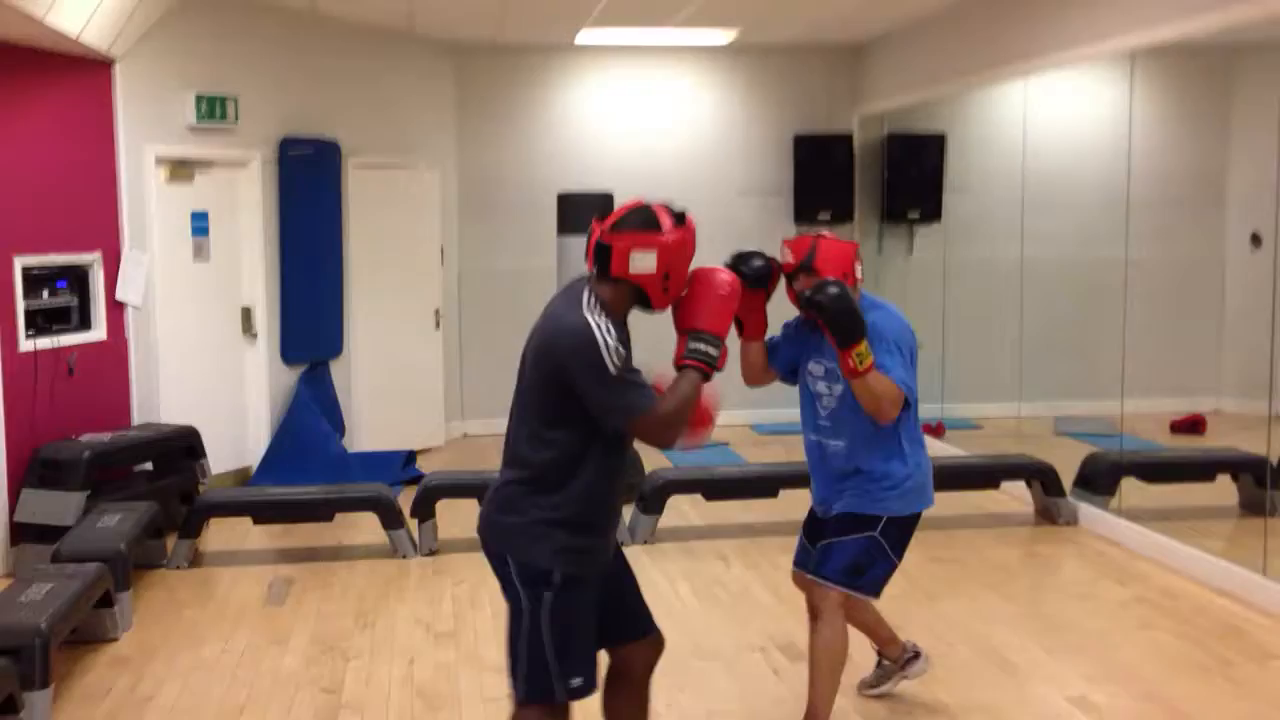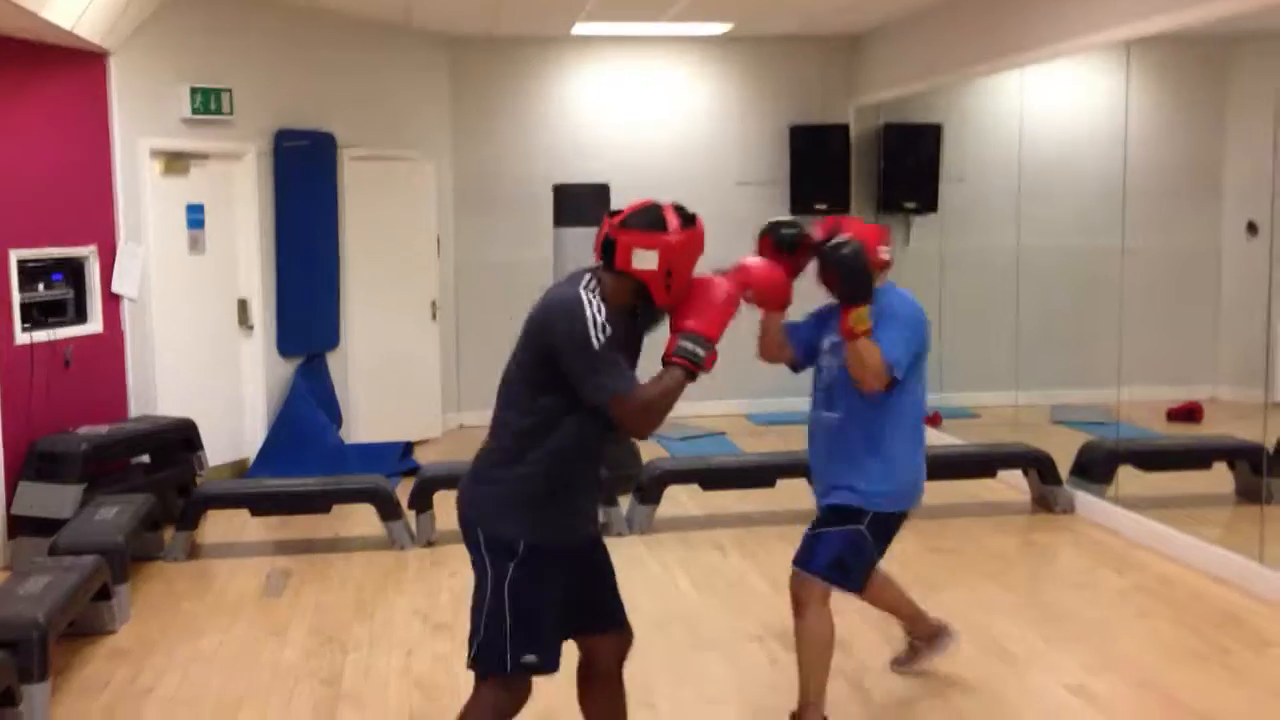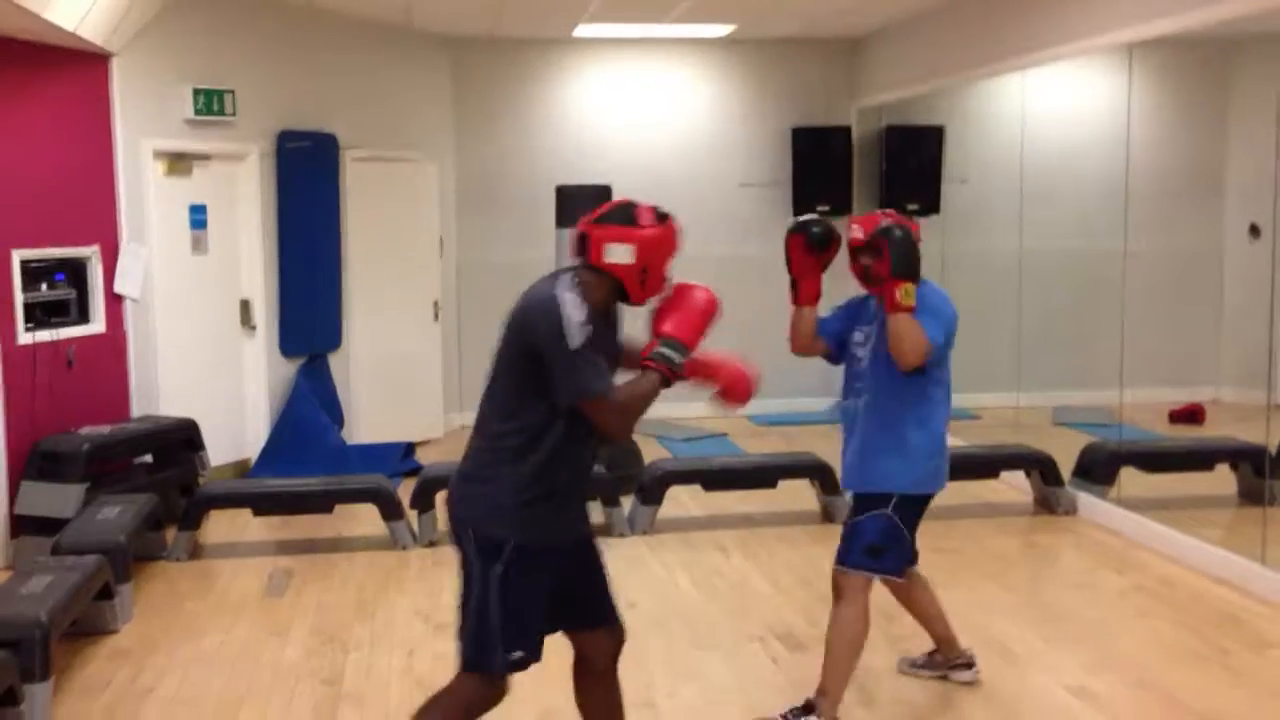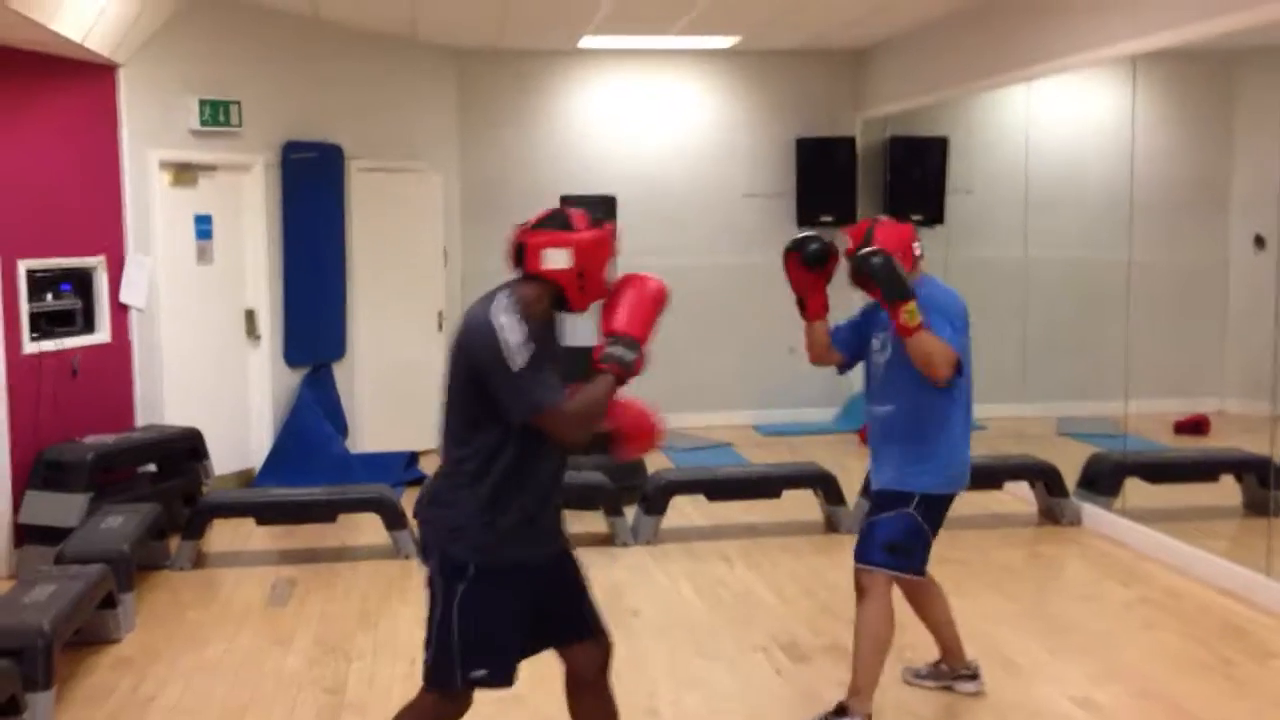
dt=0.2s
person 1, frame 1
left shoulder: (596, 305)
right shoulder: (582, 331)
right elbow: (660, 430)
left wrist: (658, 391)
right wrist: (701, 346)
left hip: (581, 533)
right hip: (541, 543)
left knee: (637, 651)
person 1, frame 2
left shoulder: (617, 297)
right shoulder: (579, 311)
left elbow: (670, 304)
right elbow: (637, 418)
left wrist: (740, 281)
right wrist: (692, 347)
left hip: (565, 514)
right hip: (516, 519)
left knee: (607, 646)
person 1, frame 3
left shoulder: (592, 304)
right shoulder: (555, 309)
left elbow: (612, 358)
right elbow: (613, 419)
left wrist: (700, 365)
right wrist: (670, 353)
left hip: (554, 514)
right hip: (505, 520)
left knee: (601, 644)
person 1, frame 4
left shoulder: (533, 315)
right shoulder: (495, 330)
right elbow: (570, 427)
left wrist: (611, 409)
right wrist: (622, 349)
left hip: (533, 533)
right hip: (473, 542)
left knee: (590, 656)
person 2, frame 1
left shoulder: (884, 326)
right shoulder: (808, 327)
left elbow: (885, 409)
right elbow: (756, 374)
left wrist: (850, 342)
right wrist: (750, 314)
left hip: (885, 490)
right hip: (838, 487)
left knee: (827, 598)
right knee: (810, 580)
right ankle: (898, 654)
person 2, frame 2
left shoulder: (901, 313)
right shoulder: (834, 315)
left elbow: (870, 378)
right elbow: (775, 352)
left wrist: (854, 307)
left hip: (874, 482)
right hip: (845, 476)
left knee: (809, 587)
right knee: (852, 574)
right ankle: (927, 628)
person 2, frame 3
left shoulder: (928, 302)
right shoulder: (862, 307)
left elbow: (909, 355)
right elbow: (804, 345)
left wrist: (900, 283)
right wrist: (806, 280)
left hip: (899, 468)
right hip: (873, 463)
left knee: (851, 579)
right knee: (892, 568)
right ankle: (953, 655)
person 2, frame 4
left shoulder: (937, 301)
right shoulder: (879, 313)
left elbow: (941, 367)
right elbow: (823, 354)
left wrist: (900, 304)
right wrist: (811, 293)
left hip: (924, 467)
right hip: (897, 465)
left knee: (875, 579)
right knee: (908, 571)
right ankle: (958, 666)
